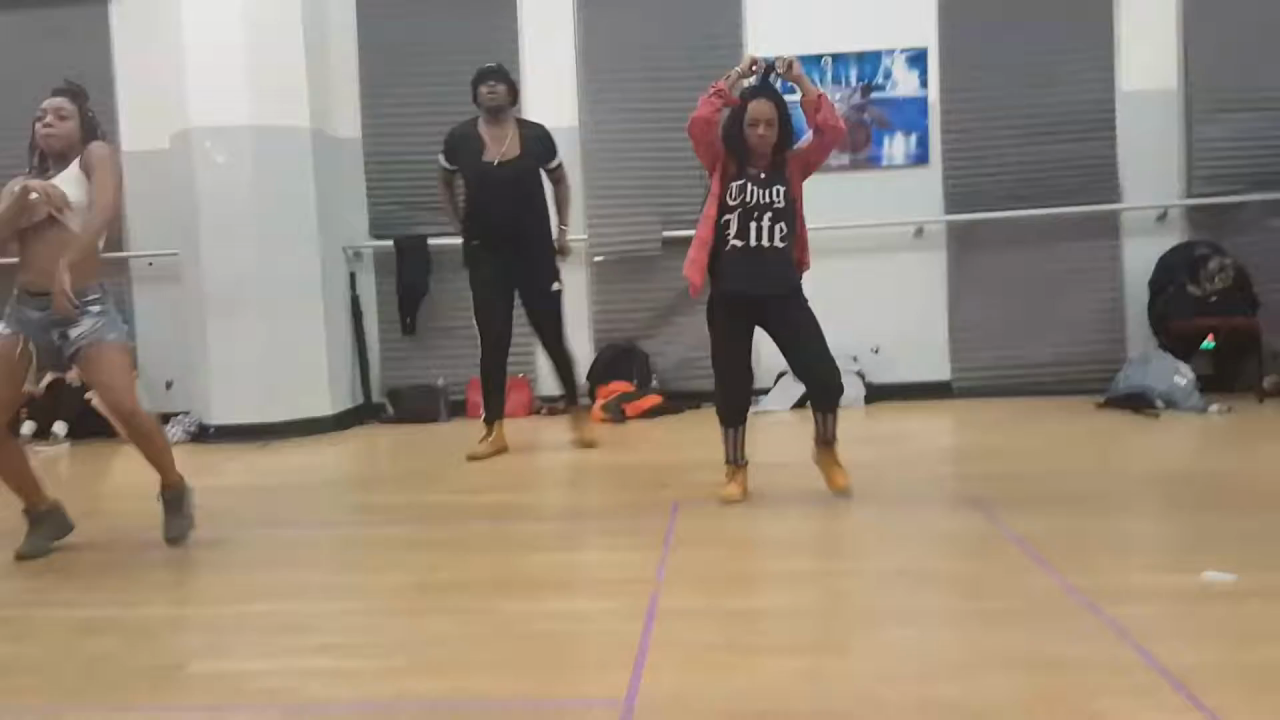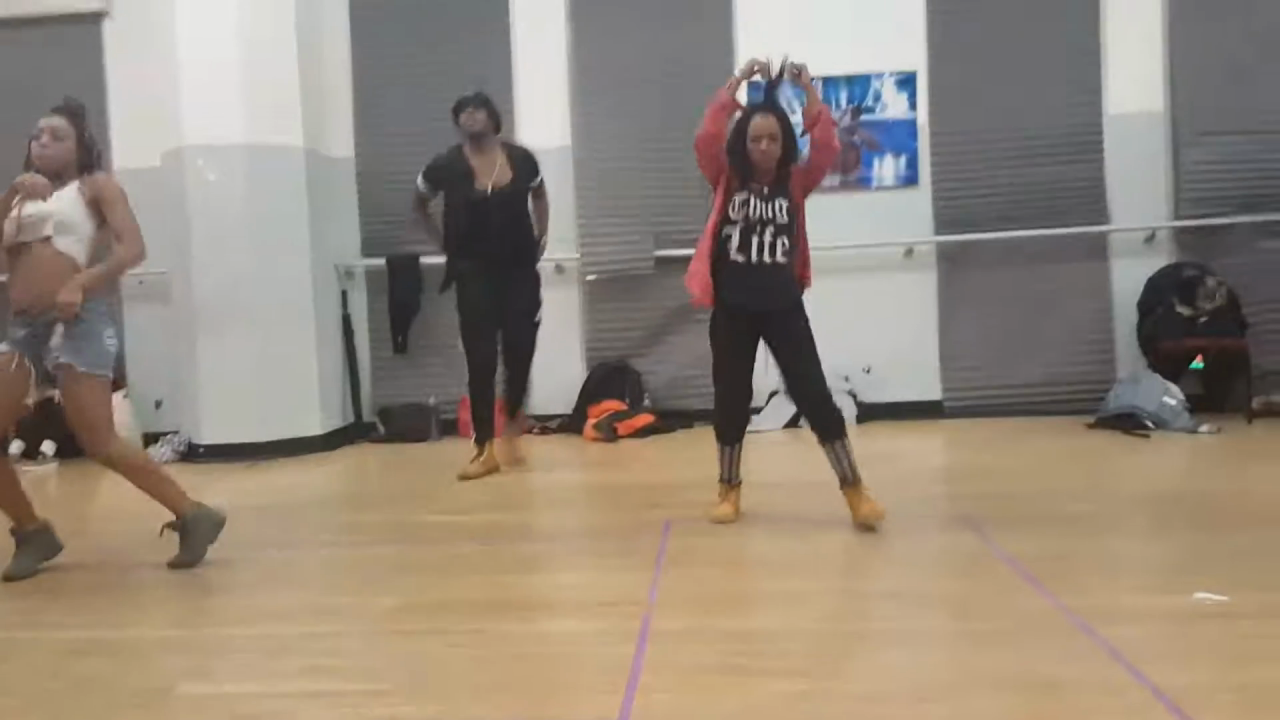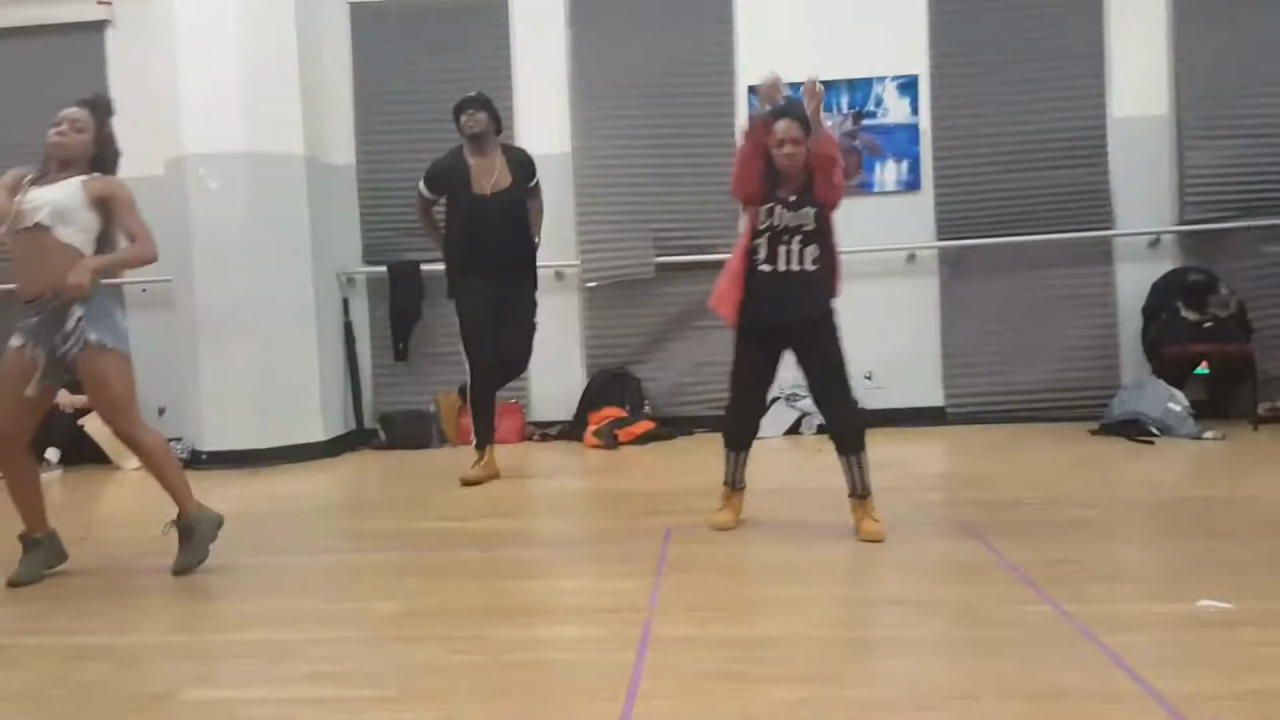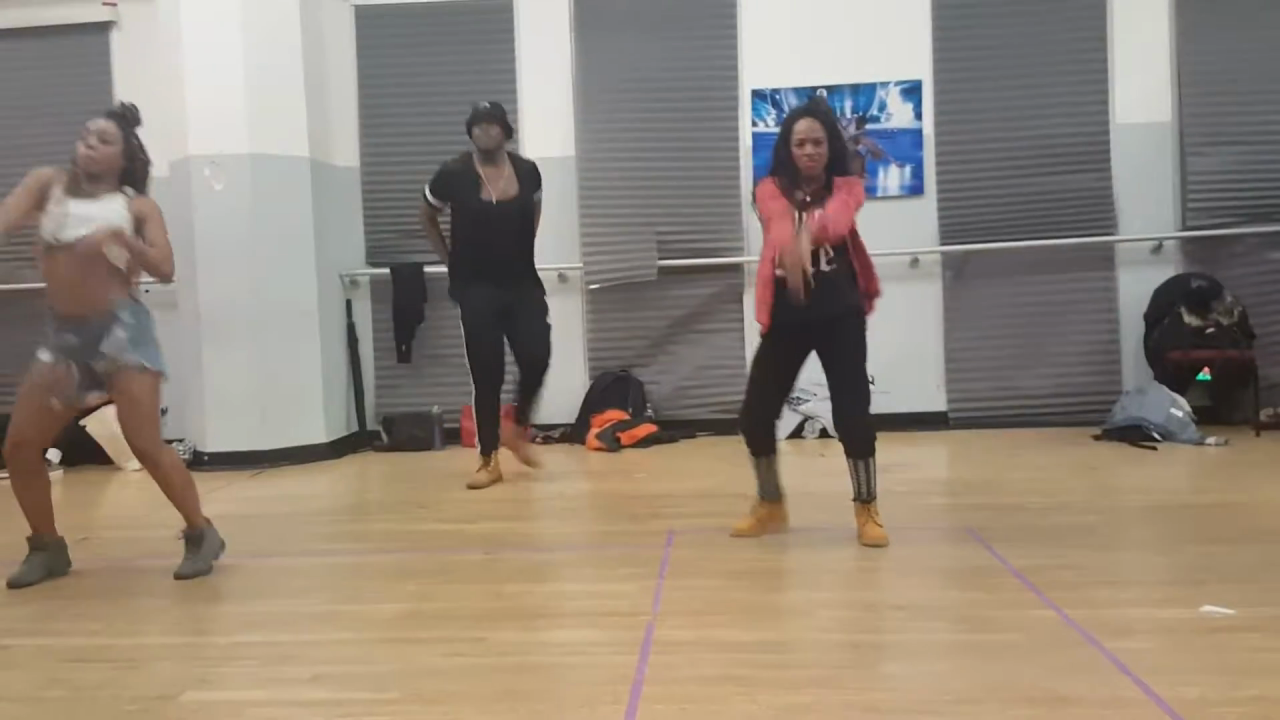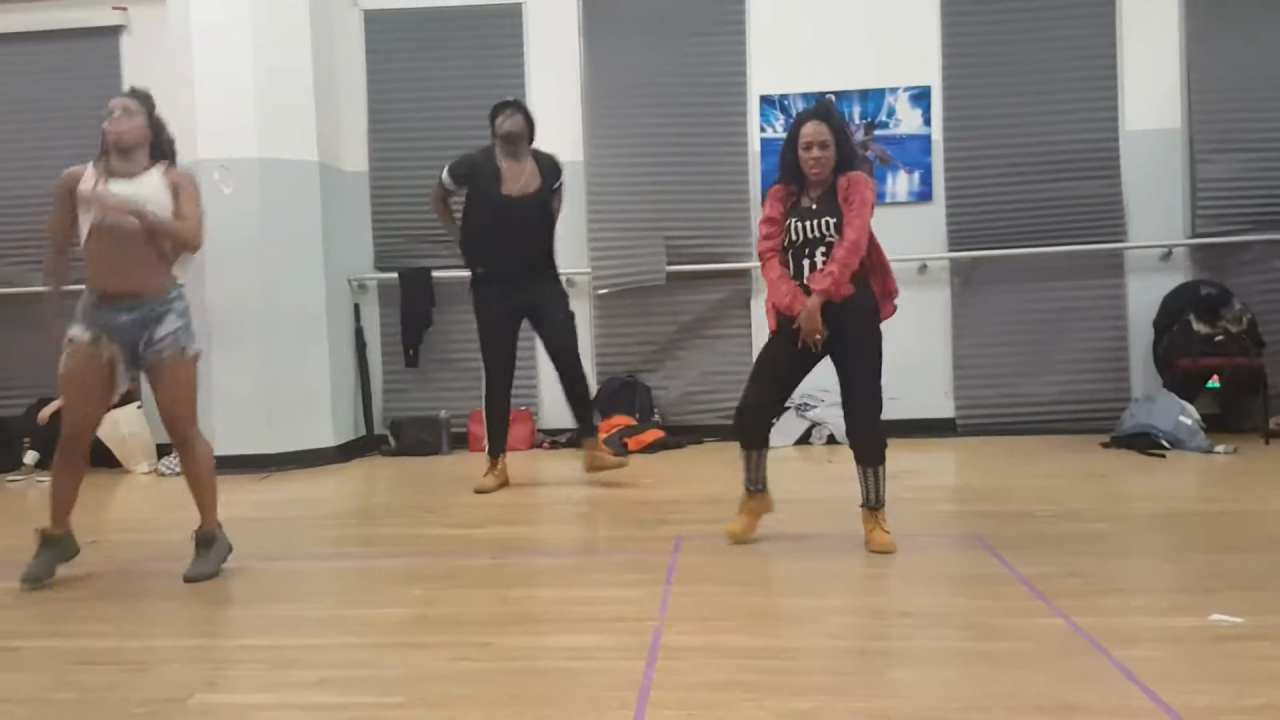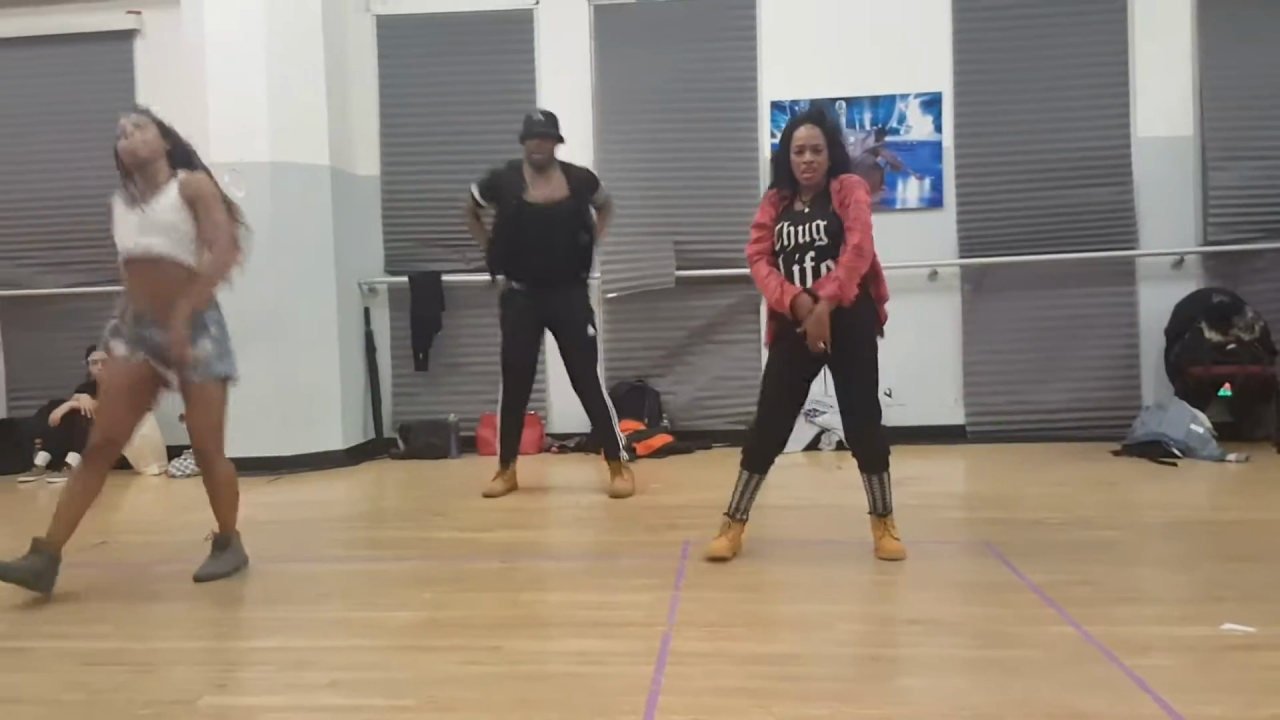
dt=0.2s
person 1, frame 1
left shoulder: (97, 155)
left elbow: (104, 210)
left wrist: (65, 266)
left hip: (83, 305)
left knee: (125, 408)
left ankle: (174, 490)
right ankle: (46, 514)
person 1, frame 2
left shoulder: (97, 186)
left elbow: (133, 248)
left wrist: (82, 284)
left hip: (75, 324)
left knee: (100, 444)
left ankle: (193, 517)
person 1, frame 3
left shoulder: (104, 186)
left elbow: (146, 249)
left wrist: (92, 265)
left hip: (87, 311)
left knee: (128, 426)
left ankle: (195, 521)
right ankle: (42, 542)
person 1, frame 4
left shoulder: (140, 206)
right shoulder: (47, 182)
left elbow: (166, 269)
left wrist: (121, 238)
left hip: (123, 329)
right hip: (64, 333)
left knee: (146, 445)
left ankle: (201, 536)
right ankle: (47, 547)
person 1, frame 5
left shoulder: (174, 178)
right shoulder: (77, 179)
left elbow: (191, 238)
right elbow: (59, 247)
left wrist: (129, 208)
right wrist: (55, 300)
left hip: (161, 309)
right hip: (99, 314)
left knee: (184, 432)
right knee: (73, 436)
left ankle: (211, 537)
right ankle: (57, 540)
person 1, frame 6
left shoulder: (193, 184)
right shoulder: (121, 202)
left elbow: (221, 254)
left wrist: (181, 316)
right wrist: (131, 316)
left hip: (195, 328)
right hip: (135, 333)
left knee: (207, 449)
right knee: (101, 445)
left ankle: (228, 544)
right ankle: (45, 555)
person 2, frame 1
left shoulder: (792, 166)
right shoulder: (722, 165)
left elbow: (832, 131)
right elbow: (700, 122)
left wrist: (800, 82)
right wrist: (734, 78)
left hip: (782, 291)
right hip: (729, 294)
left knee: (824, 375)
right knee: (731, 386)
left ankle: (826, 451)
right ankle: (735, 469)
person 2, frame 2
left shoulder: (795, 181)
right shoulder: (727, 179)
left elbow: (827, 147)
right elbow: (706, 139)
left wrist: (808, 91)
right wrist: (736, 84)
left hip: (784, 307)
right hip: (732, 308)
left knee: (814, 396)
right knee: (730, 401)
left ankle: (854, 490)
right ankle: (729, 489)
person 2, frame 3
left shoulder: (825, 183)
right shoulder: (753, 185)
left elbow: (831, 178)
right elbow: (743, 167)
left wrist: (815, 120)
right wrist: (761, 116)
left hip: (813, 316)
right hip: (759, 315)
left knee: (839, 407)
right knee: (741, 411)
left ankle: (862, 503)
right ankle: (731, 494)
person 2, frame 4
left shoulder: (847, 187)
right shoulder: (771, 188)
left elbow: (837, 222)
right elbow: (778, 225)
left wrist: (809, 230)
right wrist: (794, 240)
left hip: (839, 313)
right hip: (787, 312)
left knee: (852, 411)
right knee: (755, 414)
left ankle: (866, 508)
right ankle: (770, 503)
person 2, frame 5
left shoulder: (855, 185)
right shoulder: (780, 198)
left elbow: (853, 244)
right elbow: (770, 256)
left wrist: (822, 299)
right wrist: (797, 305)
left hip: (853, 317)
right hip: (798, 319)
left knee: (862, 417)
right knee: (753, 409)
left ankle: (874, 516)
right ankle: (755, 498)
person 2, frame 6
left shoulder: (849, 189)
right shoulder: (775, 202)
left elbow: (857, 247)
right elbow: (759, 261)
left wrist: (826, 302)
right wrist: (793, 299)
left hip: (848, 322)
right hip: (792, 327)
left knee: (864, 425)
right knee: (769, 426)
left ankle: (883, 522)
right ankle: (733, 525)
person 3, frame 1
left shoulder: (535, 135)
right shoulder: (460, 138)
left elbow: (560, 180)
right elbow: (446, 182)
left wrist: (563, 230)
right wrist: (461, 226)
left hip: (534, 250)
right hip: (487, 253)
left knee: (552, 334)
right knee: (493, 342)
left ankle: (578, 414)
right ankle: (494, 429)
person 3, frame 2
left shoulder: (521, 158)
right shoulder: (446, 166)
left elbow: (540, 197)
right elbow: (419, 203)
left wrist: (541, 241)
right wrist: (445, 244)
left hip: (519, 272)
right hip: (475, 274)
left knee: (519, 357)
right knee: (481, 360)
left ankle: (511, 428)
right ankle: (484, 449)
person 3, frame 3
left shoulder: (520, 160)
right shoulder: (446, 168)
left elbow: (535, 198)
right elbow: (423, 209)
left wrist: (533, 240)
right wrist: (447, 247)
left hip: (518, 276)
right hip: (472, 280)
left knee: (516, 359)
right knee: (482, 364)
left ankle: (459, 401)
right ankle: (485, 456)
person 3, frame 4
left shoulder: (526, 171)
right shoulder: (453, 173)
right elbow: (428, 218)
left wrist: (525, 250)
right wrist: (450, 258)
left hip: (521, 281)
right hip: (475, 287)
left knee: (536, 359)
right knee: (486, 373)
left ankle: (519, 428)
right ankle: (488, 461)
person 3, frame 5
left shoulder: (546, 165)
right shoulder: (475, 165)
right elbow: (438, 197)
left wrist: (546, 227)
right wrist: (462, 238)
left hip: (542, 281)
right hip: (493, 285)
left knee: (568, 358)
right knee: (497, 374)
left ankle: (592, 444)
right ankle: (496, 464)
person 3, frame 6
left shoulder: (579, 178)
right shoulder: (503, 179)
left elbow: (604, 209)
right elbow: (471, 212)
left wrist: (591, 245)
right wrist: (491, 251)
left hip: (570, 295)
right hip: (521, 297)
left knee: (587, 381)
right knee: (515, 384)
left ankle: (619, 465)
right ankle: (506, 470)
